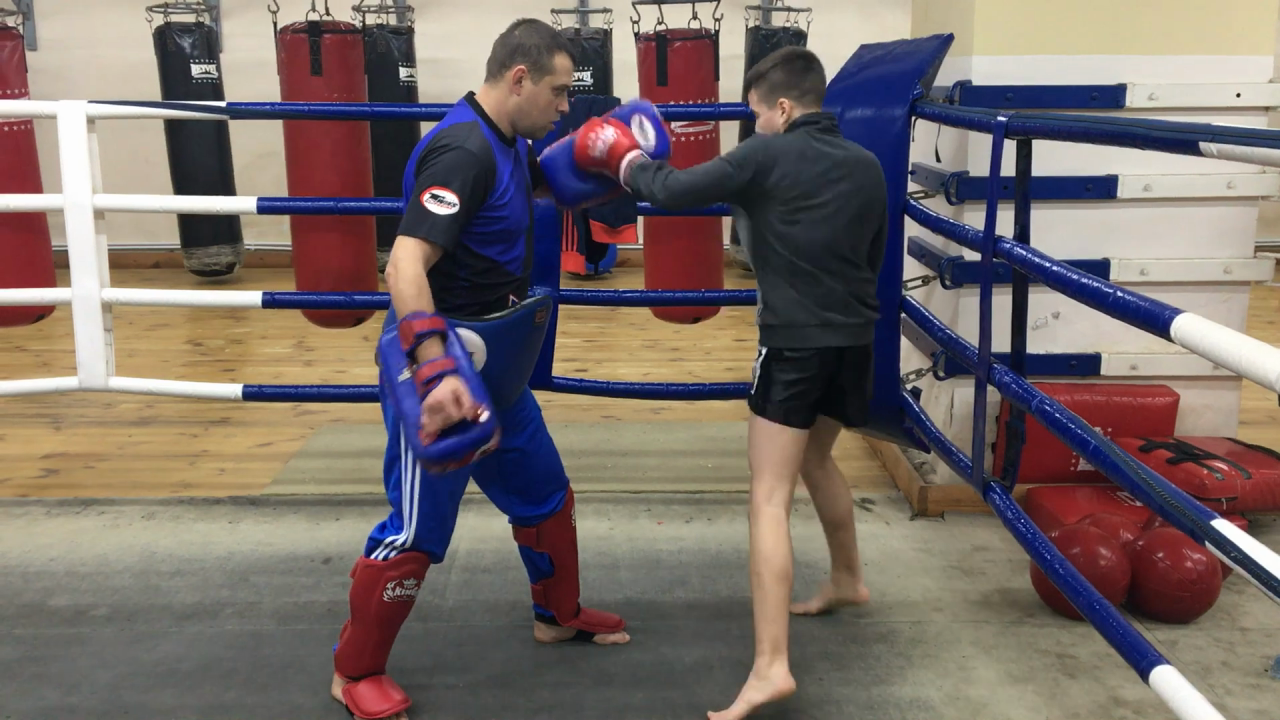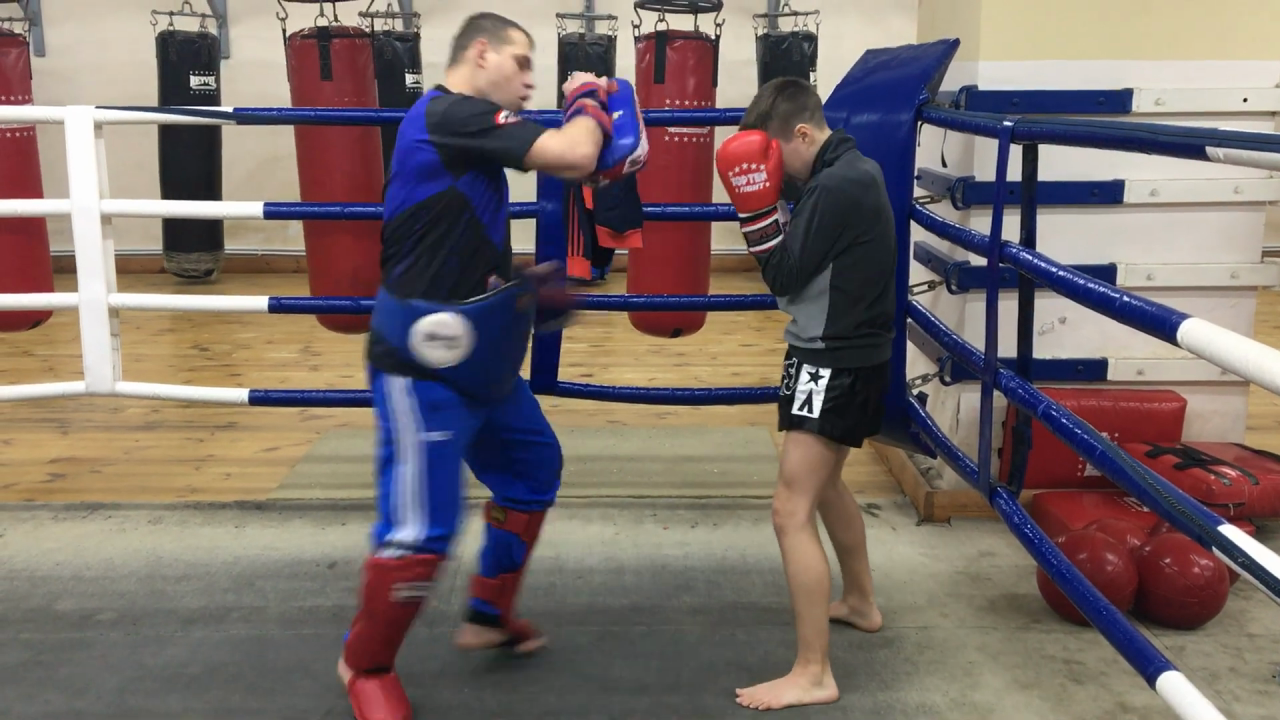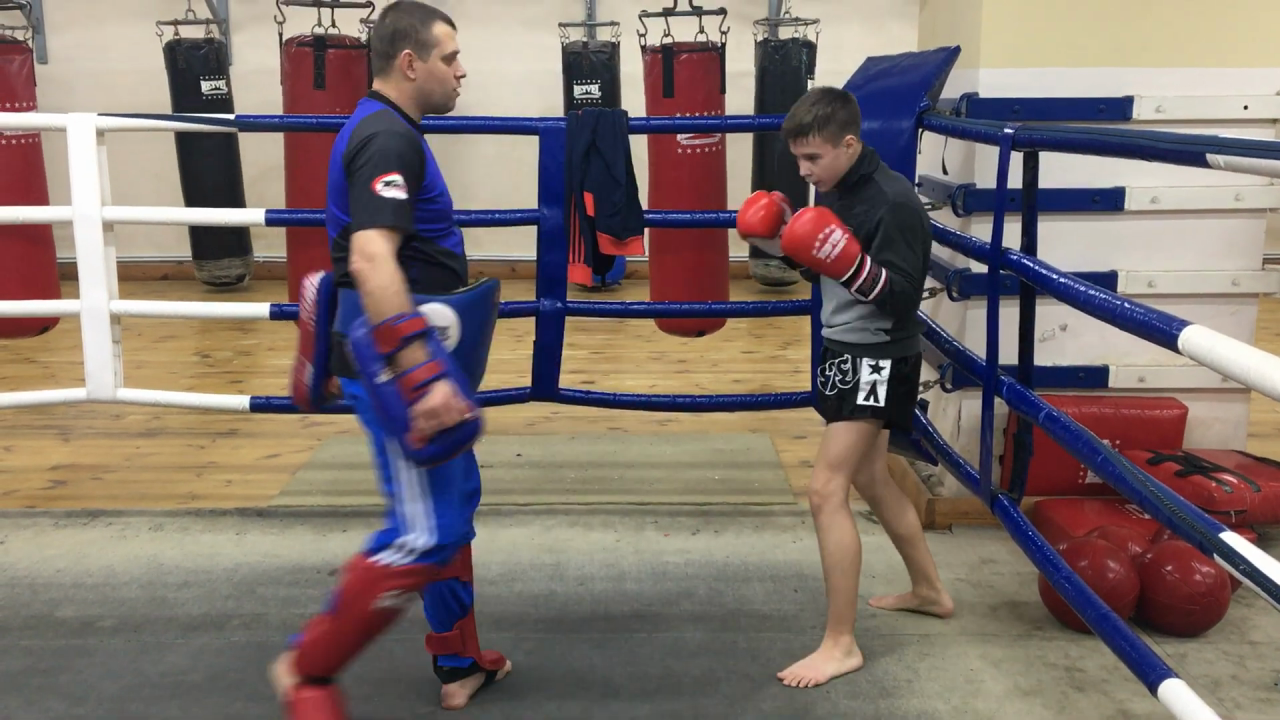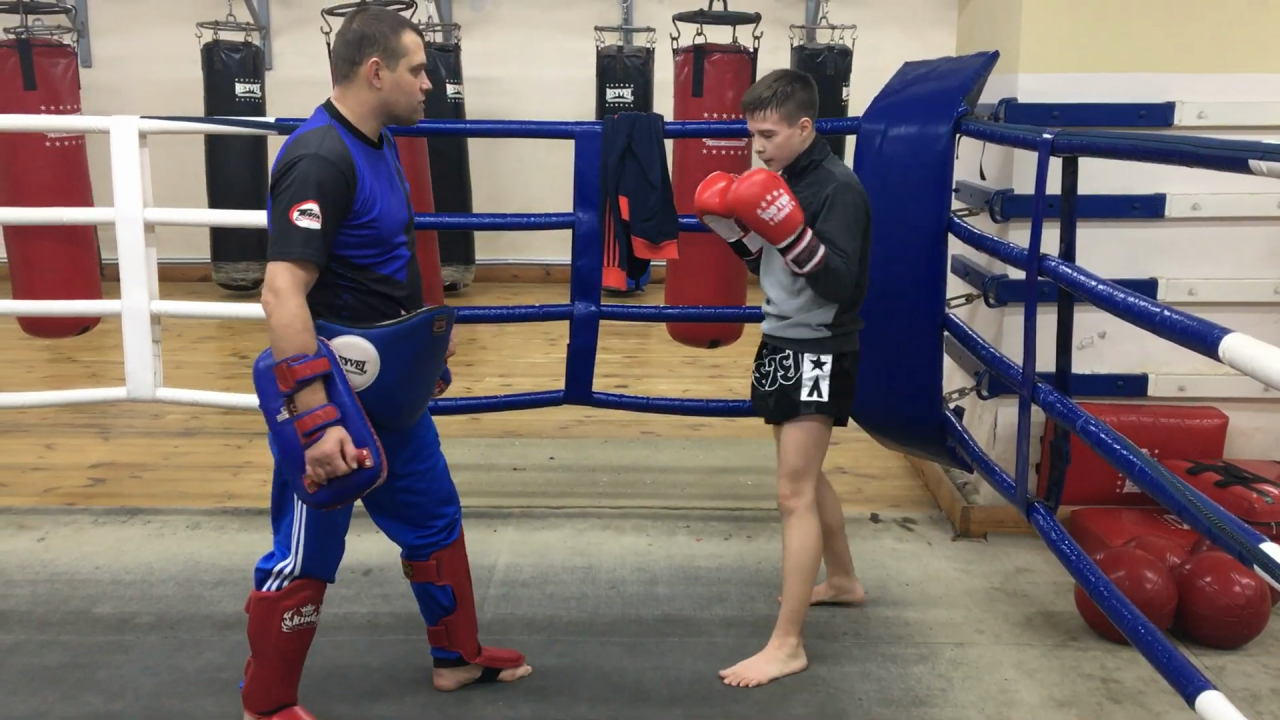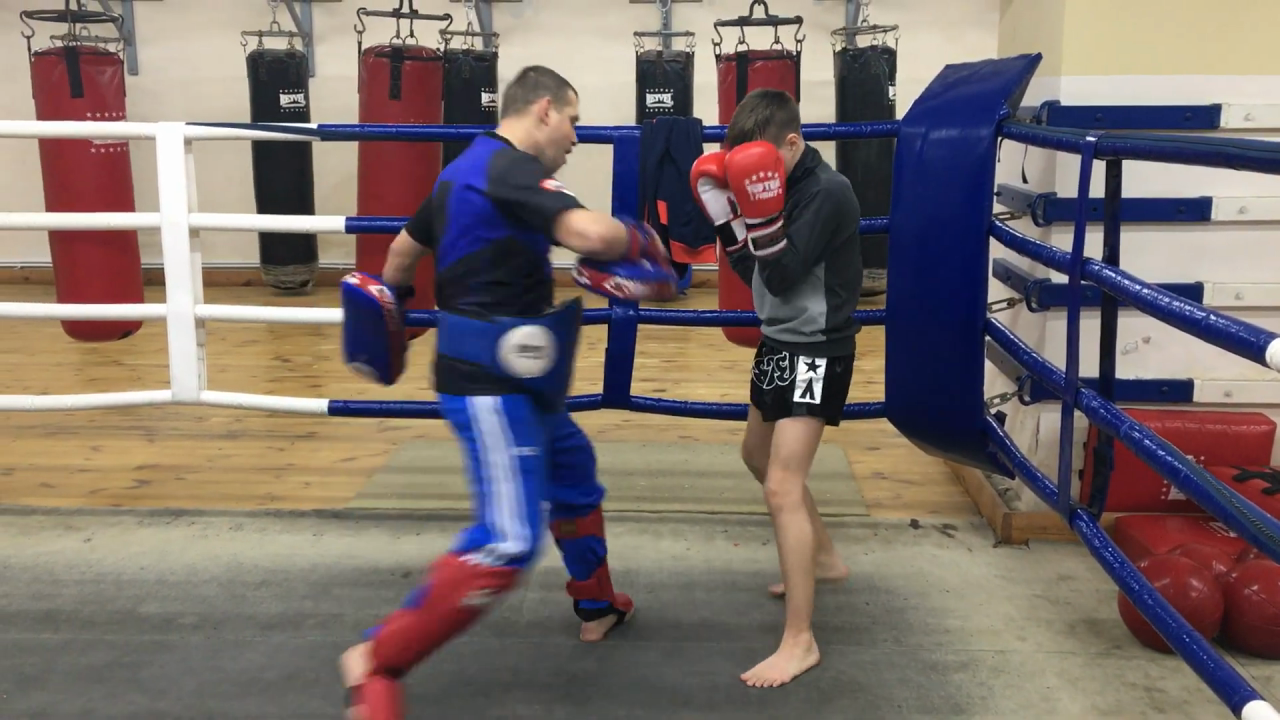
dt=1s
person 1, frame 1
left shoulder: (501, 140)
right shoulder: (463, 149)
left elbow: (533, 186)
right elbow: (405, 266)
right wrist: (437, 373)
left hip: (492, 366)
right hip: (447, 369)
left knee: (544, 491)
right knee: (418, 530)
left ankle: (559, 614)
person 1, frame 2
left shoulder: (444, 129)
right shoulder: (453, 117)
right elbow: (571, 158)
left wrist: (527, 284)
right wrist: (590, 104)
left hip: (483, 359)
right hip: (428, 363)
left knee: (534, 471)
right knee: (419, 528)
left ankle: (488, 615)
person 1, frame 3
left shoulder: (381, 131)
right shoulder: (389, 137)
left elbow: (350, 261)
right elbow: (373, 264)
right wrist: (425, 378)
left hip: (386, 357)
right hip: (396, 359)
left knee: (435, 517)
right knee: (423, 535)
person 1, frame 4
left shoulder: (377, 143)
right shoulder: (320, 159)
right elbow: (283, 295)
left wrist: (419, 331)
right wrist: (316, 419)
left hip: (390, 384)
right hip: (334, 392)
left knee: (434, 519)
right knee: (305, 554)
left ankle: (457, 656)
person 1, frame 5
left shoulder: (474, 168)
right shoulder: (511, 169)
left elbow: (408, 243)
right elbow: (591, 235)
left wrist: (391, 295)
right wrist: (642, 242)
left hip: (513, 375)
right hip: (495, 380)
left knee: (573, 476)
right knee: (508, 541)
left ankle: (598, 604)
right ankle: (378, 663)
person 2, frame 1
left shoulder: (767, 157)
right shoulder: (866, 167)
left elbow: (674, 188)
left wrist: (619, 156)
left hip: (796, 345)
right hip: (854, 342)
left knee: (768, 497)
right knee: (815, 459)
left ankle: (770, 666)
right ankle: (847, 579)
person 2, frame 2
left shoulder: (836, 186)
right shoulder: (852, 170)
left elbow: (784, 275)
right elbow: (806, 254)
left wrist: (756, 205)
right wrist: (769, 206)
left hip: (834, 364)
right hip: (849, 355)
left knee: (791, 511)
right knee: (825, 483)
left ankle: (812, 673)
right ankle: (859, 602)
person 2, frame 3
left shoulder: (892, 199)
right shoulder: (834, 191)
left elbow: (897, 296)
left wrist: (845, 258)
right wrist: (783, 242)
left hip: (878, 359)
right hip: (846, 351)
left knee: (825, 491)
right knee: (871, 480)
left ankle: (840, 643)
right ankle: (928, 589)
person 2, frame 4
left shoulder: (838, 187)
right shoulder: (779, 181)
left elbow: (840, 283)
left wrist: (790, 230)
right wrist: (733, 230)
left hip: (819, 353)
right hip: (782, 344)
left knee: (793, 494)
right knee: (806, 475)
left ankle: (787, 644)
right ankle: (841, 579)
person 2, frame 5
left shoulder: (828, 192)
right shoulder: (777, 189)
left elbow: (781, 277)
right elbow: (752, 271)
left wrist: (763, 209)
right wrist: (723, 209)
left hip: (814, 353)
right hip: (779, 345)
left knee: (781, 491)
right knee: (758, 456)
left ankle: (799, 641)
right ankle: (824, 557)
